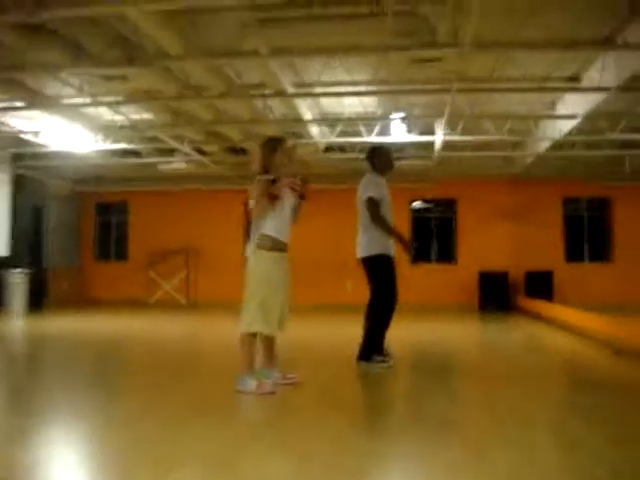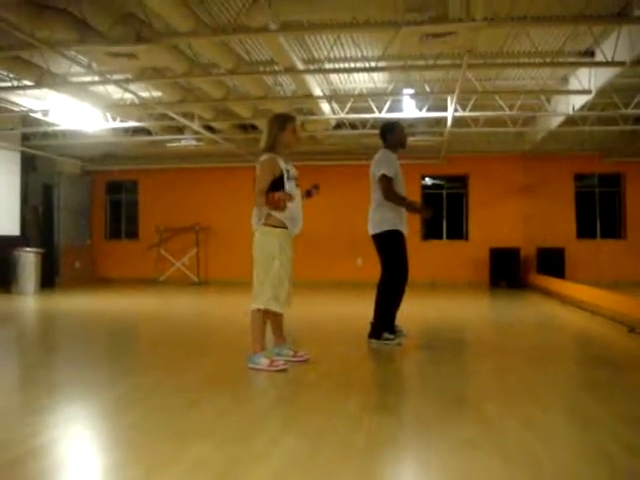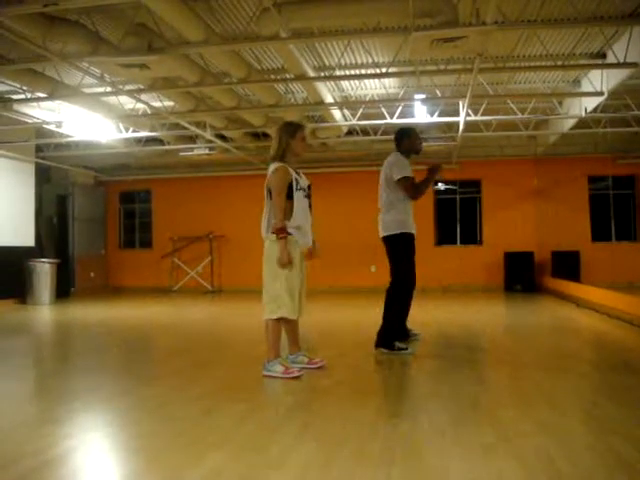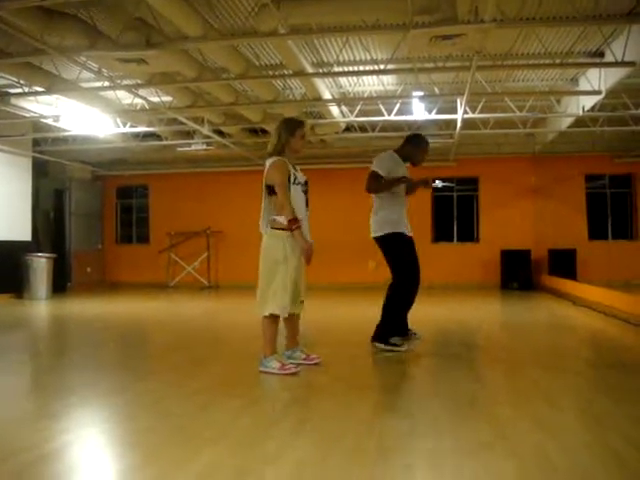
dt=1s
person 1, frame 1
left shoulder: (283, 183)
right shoulder: (263, 182)
left elbow: (291, 219)
right elbow: (257, 212)
left wrist: (298, 196)
right wrist: (278, 189)
left hip: (280, 258)
right hip: (265, 257)
left knee: (272, 315)
right knee: (255, 314)
left ankle: (270, 369)
right ankle: (247, 376)
person 1, frame 2
left shoulder: (284, 164)
right shoulder: (269, 162)
right elbow: (258, 198)
left wrist: (309, 193)
right wrist: (278, 198)
left hip: (283, 235)
right hip: (271, 234)
left knee: (278, 293)
right knee: (266, 292)
left ankle: (280, 346)
right ankle: (257, 353)
person 1, frame 3
left shoulder: (295, 174)
right shoulder: (280, 171)
right elbow: (278, 213)
left wrist: (309, 241)
right wrist: (282, 246)
left hip: (295, 244)
right hip: (281, 243)
left knee: (293, 301)
right knee: (279, 300)
left ankle: (295, 353)
right ankle: (272, 361)
person 1, frame 4
left shoulder: (290, 167)
right shoulder: (278, 164)
right elbow: (284, 206)
left wrist: (304, 239)
right wrist: (301, 237)
left hip: (292, 238)
right hip: (281, 238)
left knee: (294, 297)
right knee: (276, 297)
left ankle: (292, 349)
right ankle: (268, 358)
person 2, frame 1
left shoulder: (377, 182)
right shoulder: (372, 181)
right elbow: (375, 216)
left wrist: (396, 239)
right wrist: (400, 238)
left hip: (381, 249)
right hip: (375, 250)
left knee: (386, 298)
right knee: (382, 299)
left ankle: (375, 348)
right ankle: (368, 352)
person 2, frame 2
left shoulder: (390, 159)
right shoulder: (385, 157)
right elbow: (388, 193)
left wrist: (412, 207)
right wrist: (416, 207)
left hip: (392, 225)
right hip: (386, 226)
left knee: (398, 275)
right knee: (393, 276)
left ankle: (386, 325)
right ankle: (379, 330)
person 2, frame 3
left shoulder: (397, 162)
right shoulder: (398, 161)
right elbow: (413, 193)
left wrist: (428, 177)
right wrist: (431, 175)
left hip: (399, 228)
right hip: (397, 229)
left knee: (406, 281)
right knee: (401, 282)
left ankle: (399, 330)
right ankle: (386, 339)
person 2, frame 4
left shoulder: (400, 164)
right shoulder: (385, 159)
right elbow: (371, 186)
left wrist: (416, 185)
right wrist: (402, 180)
left hip: (400, 229)
right hip: (388, 229)
left knee: (411, 279)
right knee: (404, 279)
left ankle: (399, 328)
right ankle: (383, 335)
